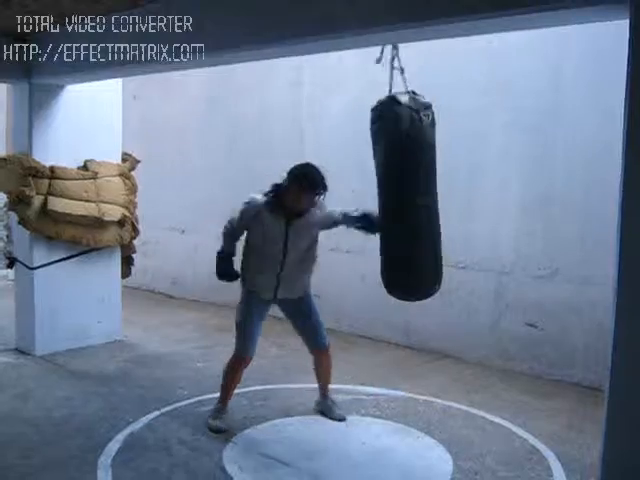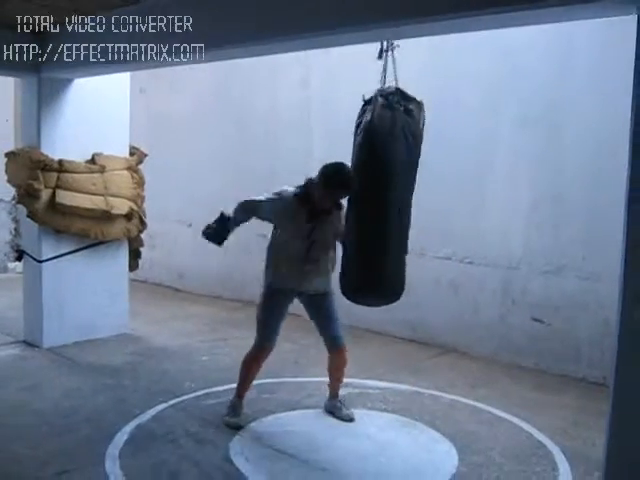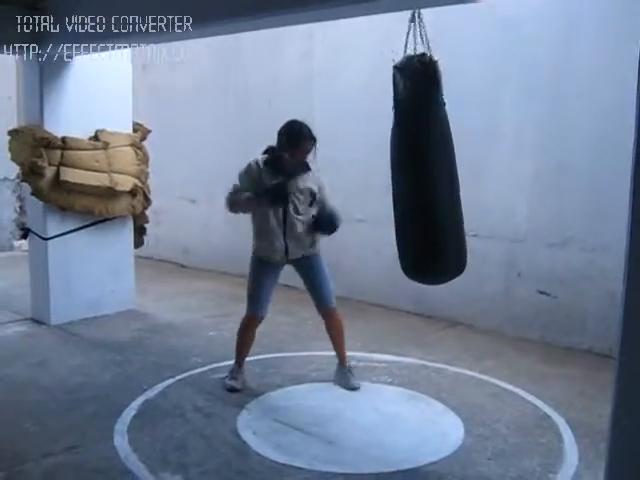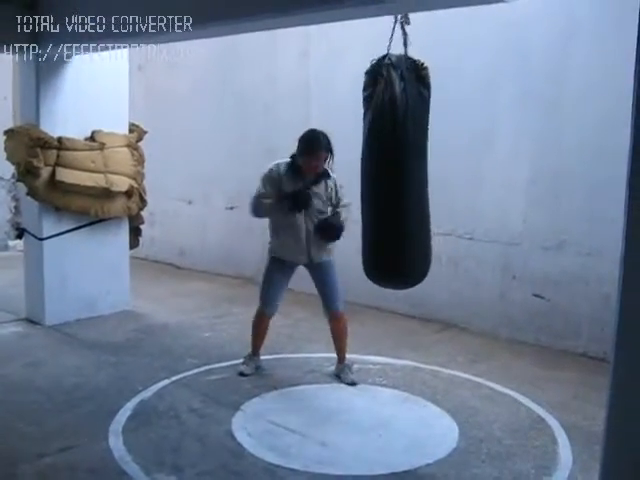
dt=1s
person 1, frame 1
left shoulder: (314, 210)
right shoulder: (257, 207)
left elbow: (339, 217)
right elbow: (232, 229)
left wrist: (361, 219)
right wrist: (225, 256)
left hip: (295, 291)
right hip: (257, 290)
left knee: (321, 348)
right knee: (243, 355)
left ankle: (325, 399)
right ankle: (221, 407)
person 1, frame 2
left shoulder: (339, 214)
right shoulder: (286, 200)
right elbow: (249, 208)
right wrist: (225, 225)
left hip: (318, 287)
right hip: (281, 283)
left knee: (338, 348)
right knee: (264, 346)
left ankle: (334, 399)
right ankle: (237, 401)
person 1, frame 3
left shoulder: (308, 174)
right shoulder: (257, 168)
left elbow: (321, 203)
right elbow: (234, 202)
left wrist: (326, 215)
right wrist: (263, 197)
left hip: (305, 250)
right hip: (267, 253)
left knee: (329, 308)
right knee: (254, 314)
left ankle: (343, 365)
right ankle: (237, 369)
person 1, frame 4
left shoulder: (329, 180)
right shoulder: (278, 173)
left elbow: (339, 207)
right elbow: (257, 207)
left wrist: (337, 220)
right wrist: (286, 203)
left hip: (319, 254)
right hip: (283, 254)
left knee: (336, 311)
right knee: (265, 310)
left ankle: (342, 363)
right ankle: (254, 356)
